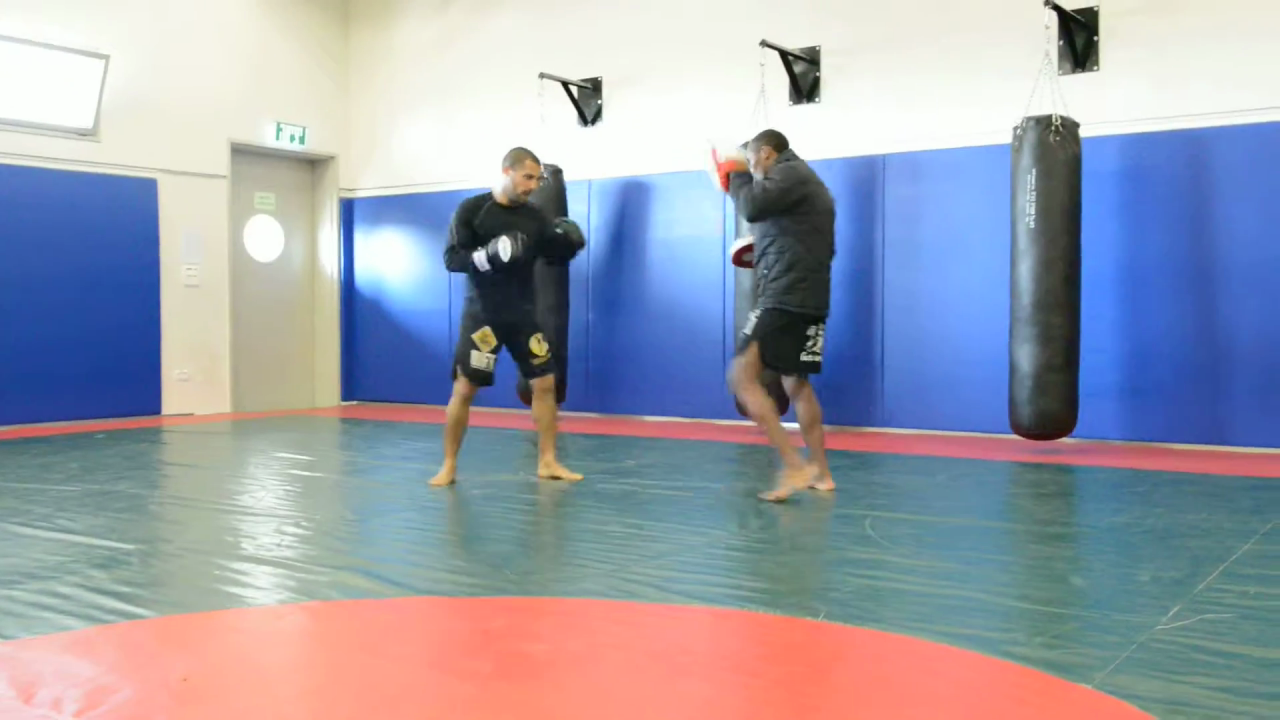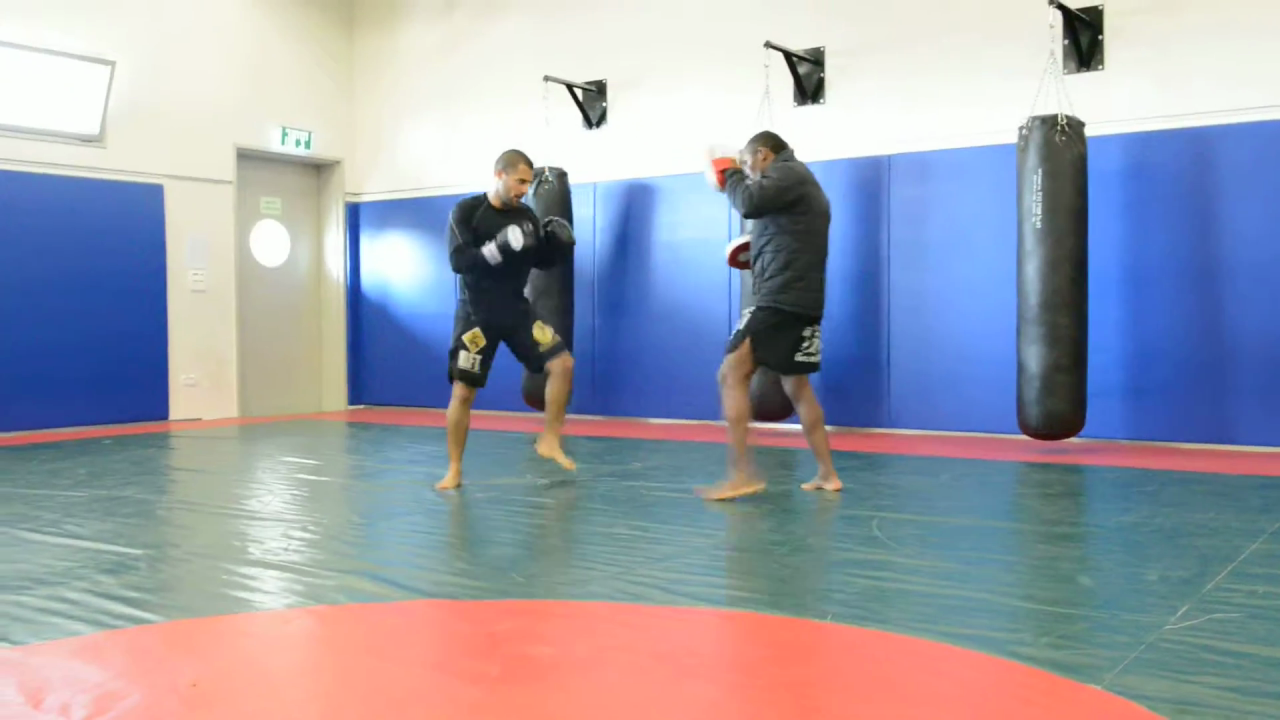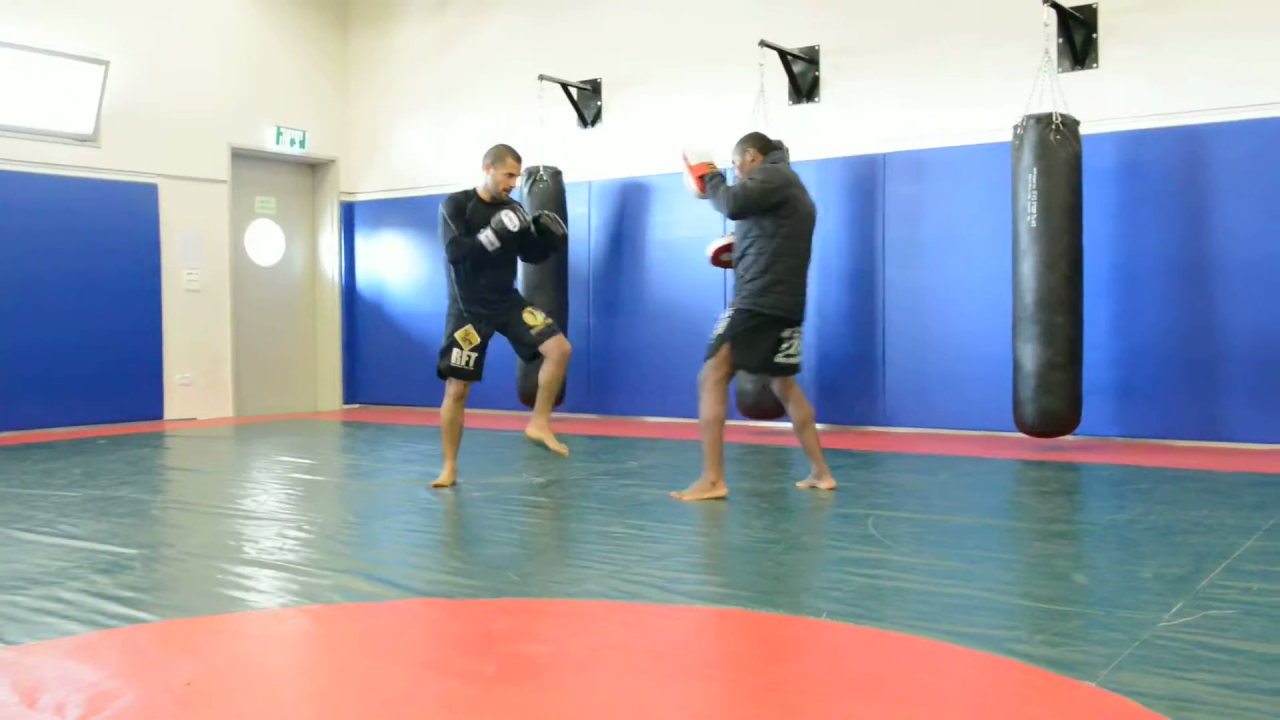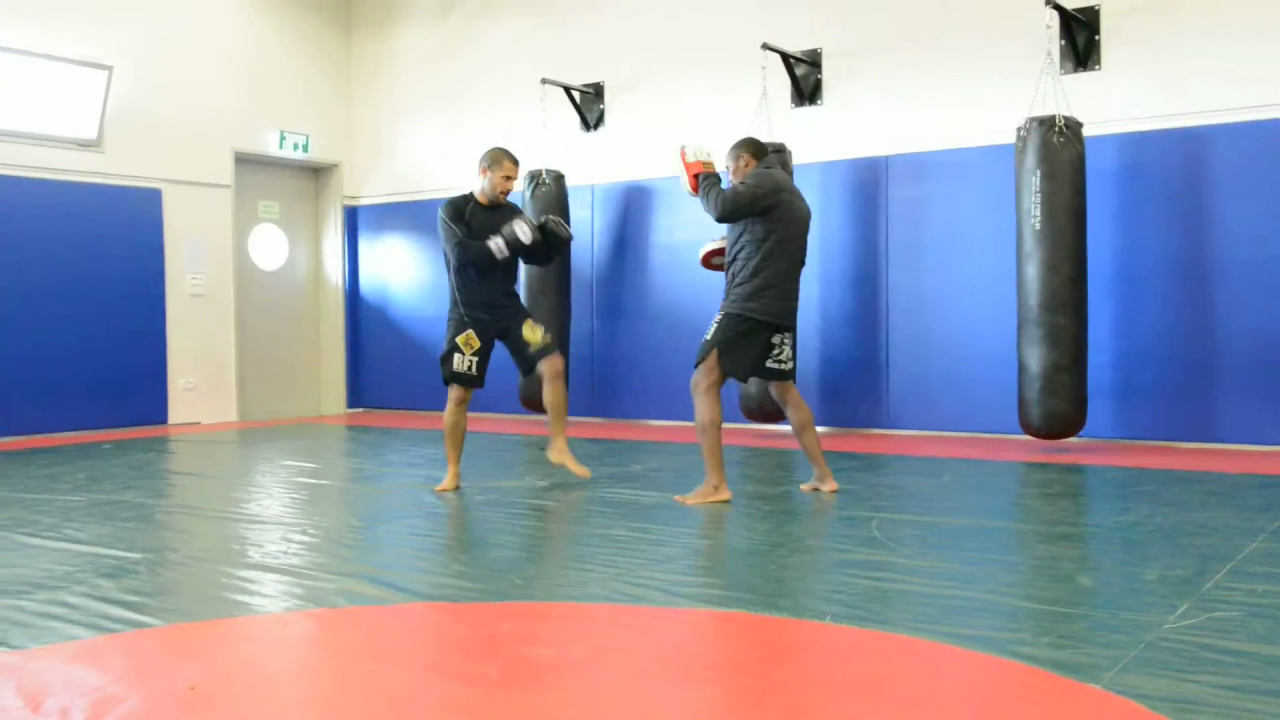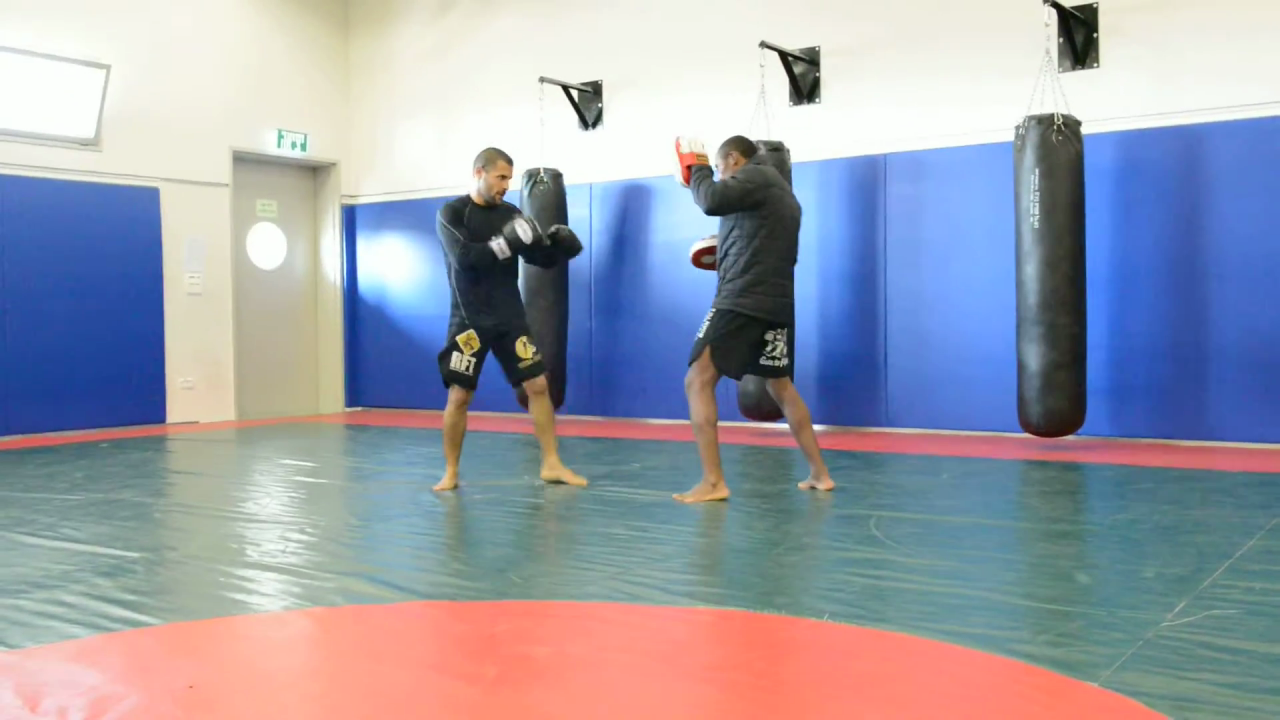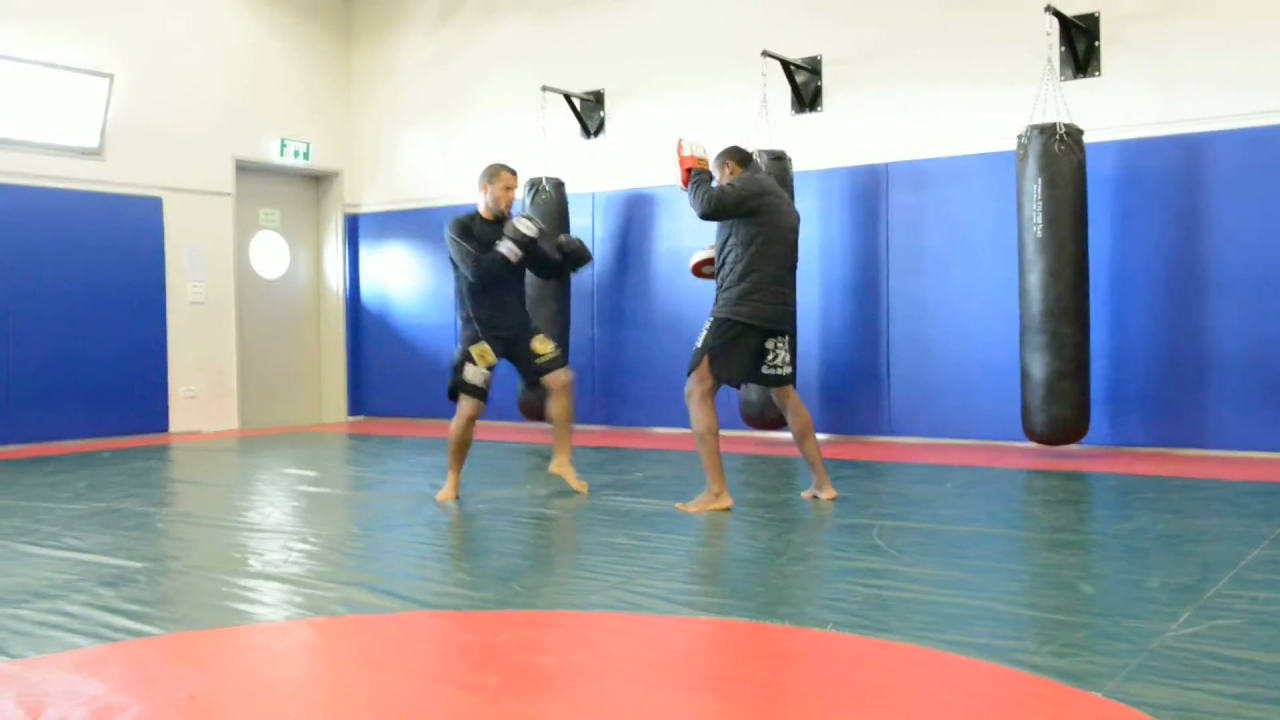
dt=0.1s
person 1, frame 1
left shoulder: (789, 174)
right shoulder: (812, 184)
left elbow: (754, 208)
left wrist: (736, 176)
right wrist: (764, 253)
left hip: (785, 298)
right hip: (811, 299)
left knee: (743, 376)
right knee: (796, 383)
left ankle: (794, 463)
right ankle: (820, 472)
person 1, frame 2
left shoulder: (787, 173)
right shoulder: (807, 185)
left elbow: (750, 204)
left wrist: (729, 175)
right wrist: (761, 252)
left hip: (779, 298)
right hip: (806, 300)
left knee: (731, 374)
right knee: (797, 385)
left ankle: (742, 474)
right ankle: (827, 474)
person 1, frame 3
left shoulder: (773, 175)
right shoulder: (794, 187)
left elbow: (734, 204)
left wrist: (708, 179)
right wrist: (743, 253)
left hip: (759, 300)
right hip: (787, 301)
left knee: (712, 378)
right knee: (785, 385)
left ankle: (712, 479)
right ankle: (821, 472)
person 1, frame 4
left shoulder: (765, 181)
right shoulder: (793, 195)
left elbow: (722, 208)
left wrist: (703, 178)
left hip: (748, 305)
right hip: (782, 307)
left knee: (704, 383)
right knee: (784, 389)
left ankle: (715, 484)
right ankle: (823, 475)
person 1, frame 5
left shoulder: (755, 176)
right shoulder: (783, 190)
left elbow: (713, 201)
left wrist: (696, 169)
right wrist: (728, 252)
left hip: (740, 301)
right hip: (777, 304)
left knee: (698, 381)
right knee: (781, 385)
left ankle: (713, 482)
right ankle: (819, 473)
person 1, frame 6
left shoulder: (750, 188)
right shoulder: (783, 201)
left elbow: (706, 206)
left wrist: (695, 174)
left hip: (739, 310)
right hip: (779, 312)
left knee: (698, 391)
right knee: (784, 394)
left ankle: (716, 492)
right ankle: (822, 483)
person 2, frame 1
left shoulder: (533, 215)
right shoulder: (471, 210)
left elbow: (556, 252)
right elbow: (452, 259)
left wrist: (569, 240)
right wrist: (492, 254)
left hip: (522, 313)
right hip: (483, 314)
left knee: (544, 384)
right knee: (464, 390)
left ankle: (548, 461)
right ankle: (448, 466)
person 2, frame 2
left shoulder: (524, 216)
right shoulder: (464, 210)
left elbow: (542, 262)
right elbow: (459, 261)
left wrist: (557, 244)
right wrist: (501, 246)
left hip: (517, 310)
right hip: (476, 315)
left knee: (563, 365)
right knee: (463, 393)
left ankle: (550, 439)
right ankle: (454, 471)
person 2, frame 3
left shoulder: (512, 209)
right shoulder: (455, 205)
left elbow: (532, 255)
right elbow: (454, 252)
left wrist: (549, 237)
right wrist: (496, 232)
left hip: (508, 302)
right hip: (468, 309)
left knee: (560, 349)
right knee: (456, 389)
left ankle: (539, 423)
right ankle: (449, 469)
person 2, frame 4
left shoulder: (512, 213)
right shoulder: (453, 210)
left elbow: (536, 257)
right elbow: (462, 256)
left wrist: (553, 239)
right wrist: (506, 241)
left hip: (509, 309)
right hip: (469, 316)
left knee: (553, 368)
right knee: (458, 395)
left ankle: (559, 449)
right ankle: (452, 473)
person 2, frame 5
left shoulder: (510, 214)
right shoulder: (452, 213)
left elbow: (540, 258)
right elbow: (464, 259)
left wrist: (559, 245)
right wrist: (507, 241)
left hip: (510, 315)
right hip: (470, 318)
left knee: (538, 386)
right knee: (459, 396)
left ankle: (552, 464)
right ankle: (450, 473)
person 2, frame 6
left shoulder: (517, 225)
right shoulder: (460, 228)
left elbow: (550, 269)
right elbow: (478, 271)
left wrist: (570, 257)
right wrist: (513, 243)
left hip: (518, 324)
right hip: (481, 330)
left knee: (561, 383)
right knee: (468, 409)
left ankle: (561, 461)
right ankle: (451, 481)
